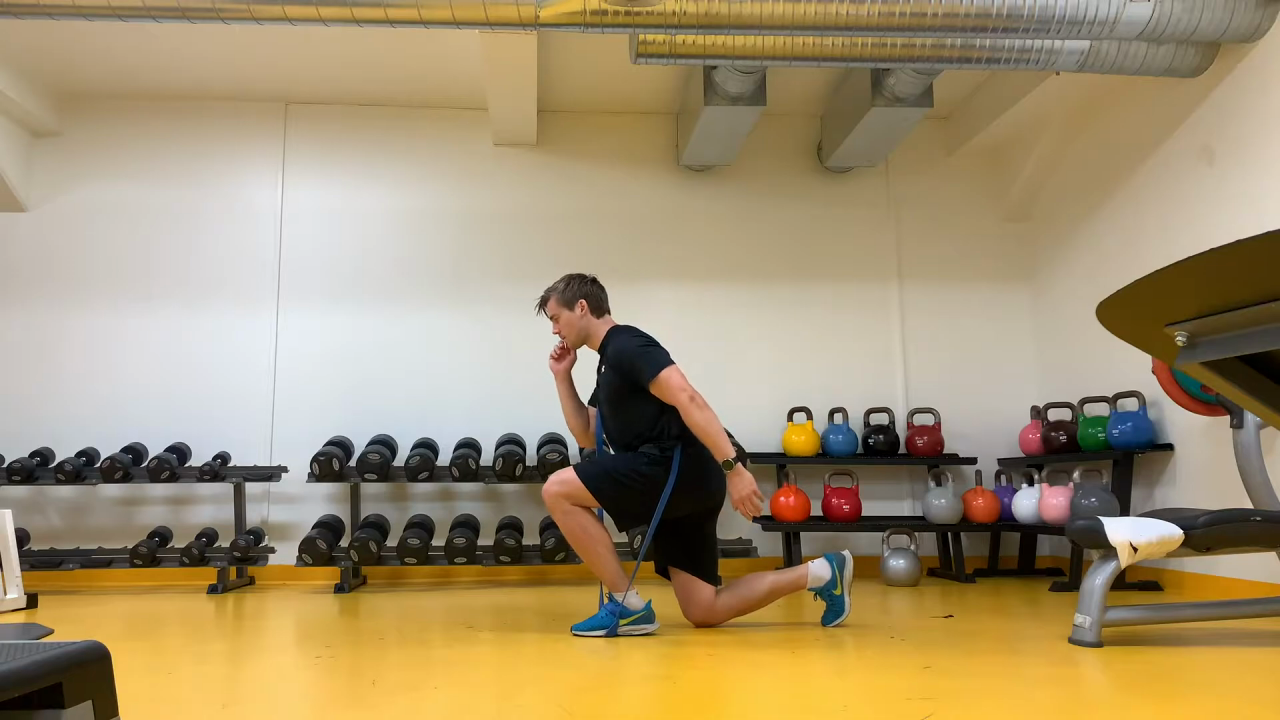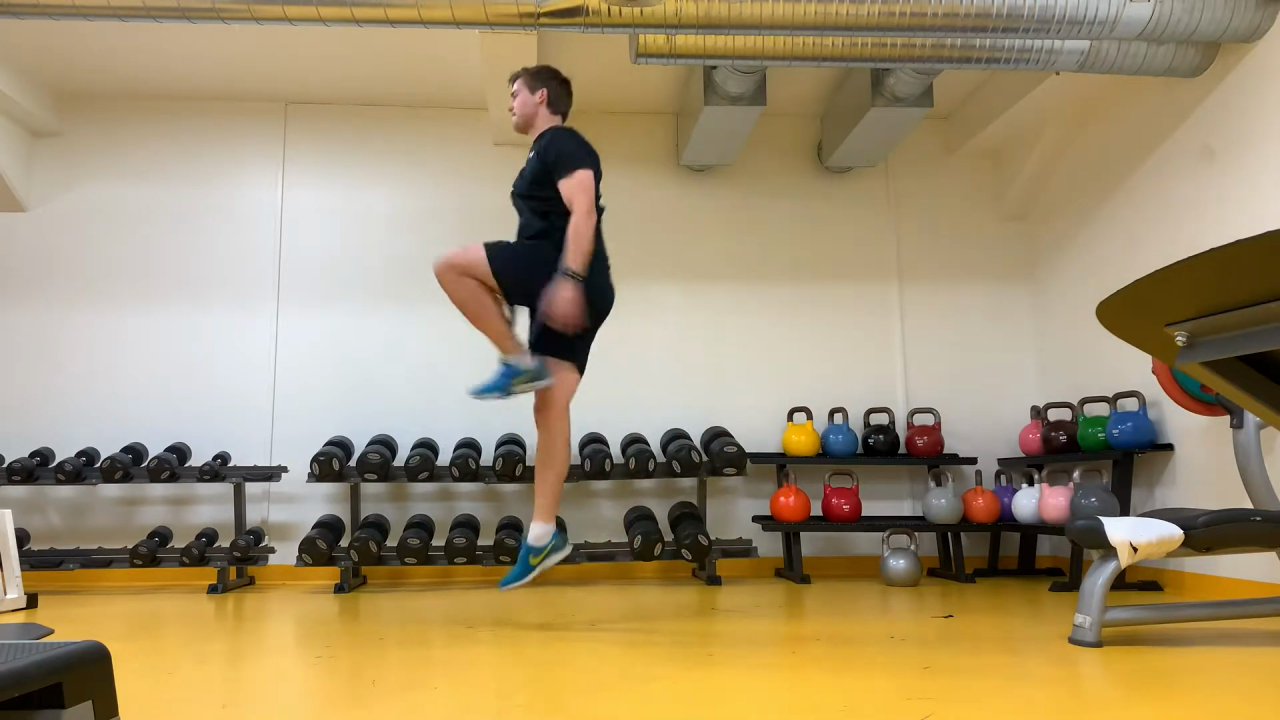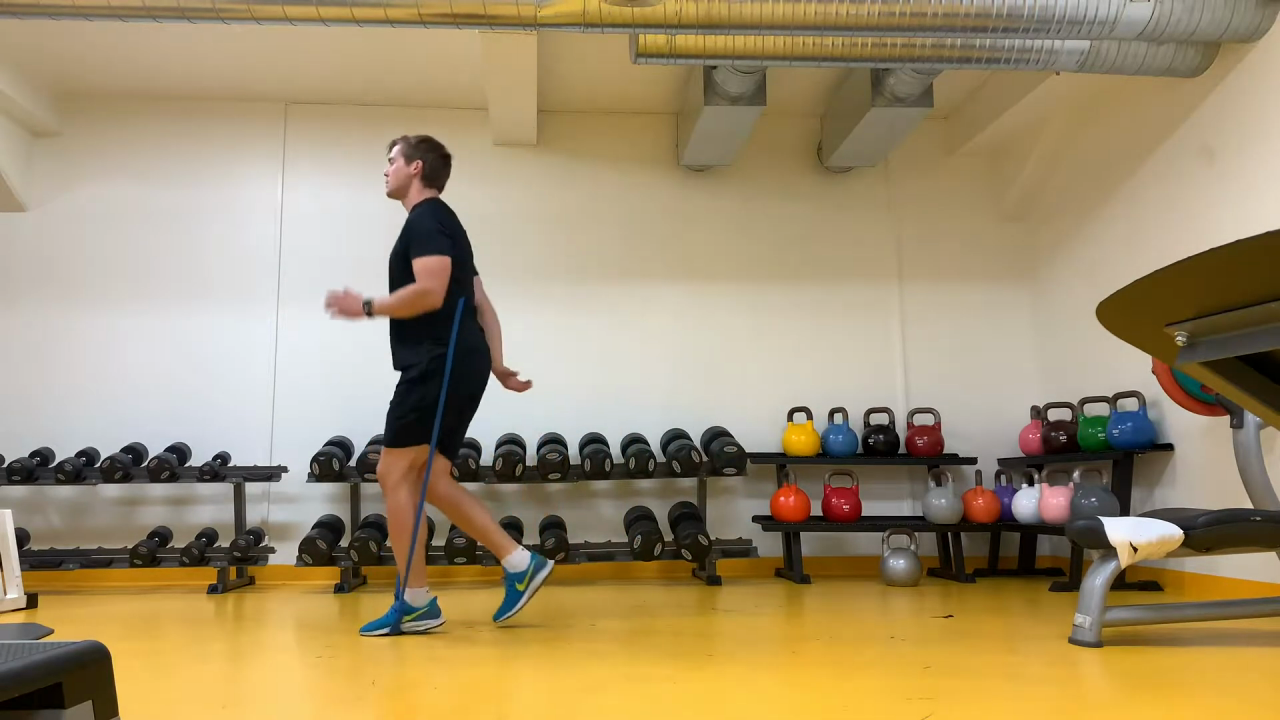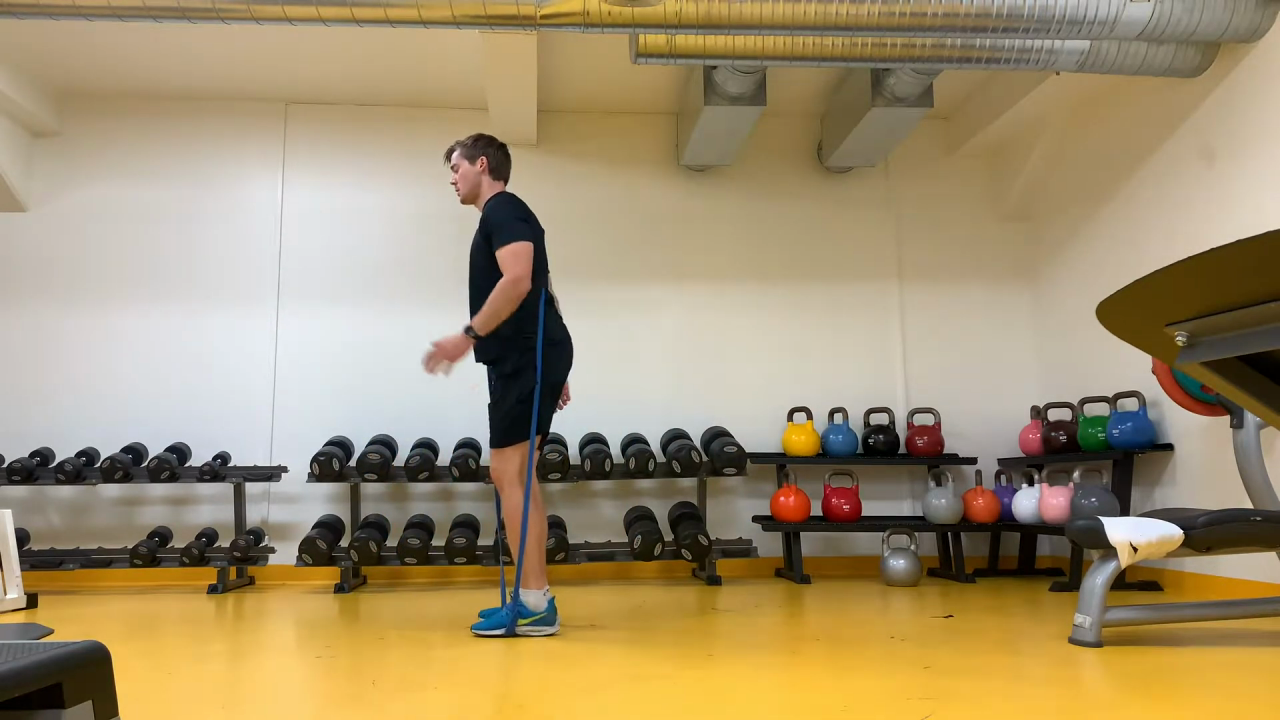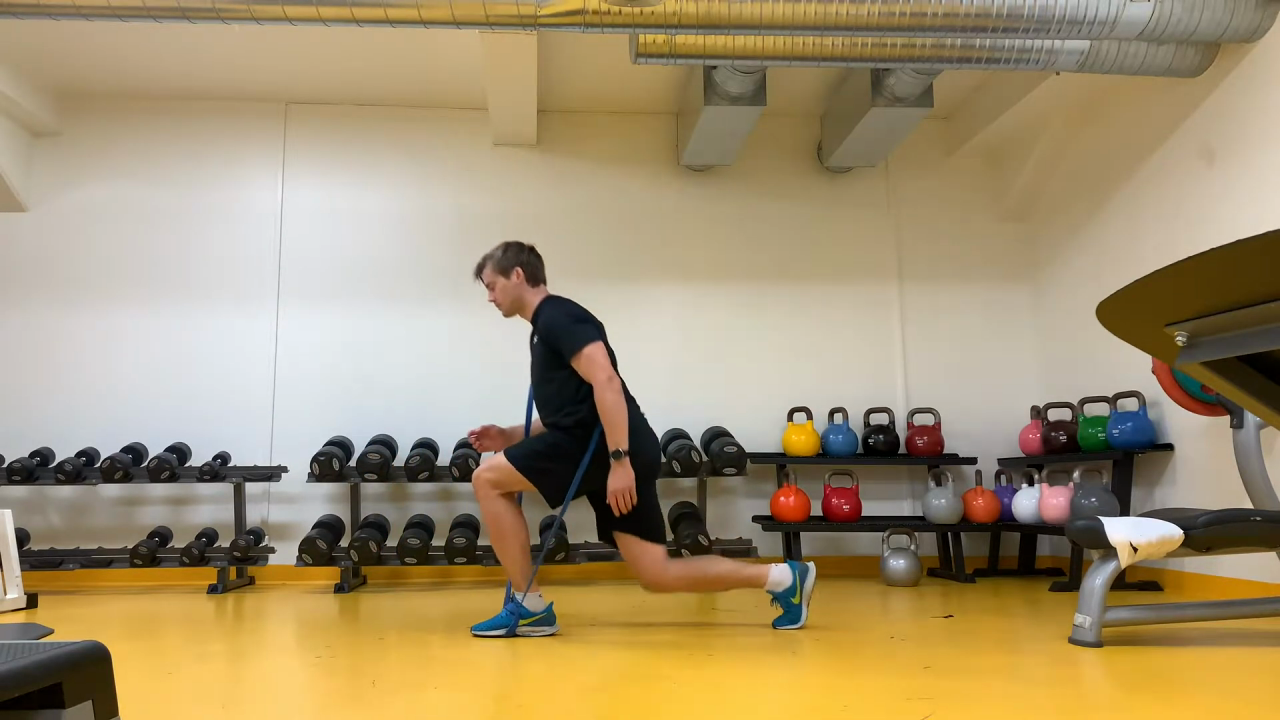
dt=1s
person 1, frame 1
left shoulder: (626, 347)
right shoulder: (610, 361)
left elbow: (688, 399)
right elbow: (586, 435)
left wrist: (733, 467)
right wrist: (563, 377)
left hip: (677, 466)
right hip: (679, 480)
left knee: (558, 490)
right knee: (704, 611)
left ankle: (628, 605)
right ankle: (823, 572)
person 1, frame 2
left shoulder: (562, 145)
right shoulder: (546, 155)
left elbow: (584, 211)
left wrist: (568, 278)
left hip: (565, 282)
right hip: (575, 291)
left knee: (450, 265)
right knee: (550, 409)
left ankle: (519, 361)
right ankle: (543, 535)
person 1, frame 3
left shoulder: (425, 219)
right shoulder: (444, 224)
left elbow: (430, 293)
right elbow: (481, 304)
left wrist: (366, 306)
right wrist: (497, 364)
left hip: (439, 365)
right hip: (457, 364)
left knee: (395, 476)
right knee: (434, 481)
left ankle: (416, 602)
right ankle: (521, 563)
person 1, frame 4
left shoulder: (503, 210)
right shoulder: (506, 216)
left elbow: (518, 282)
left wrist: (466, 336)
right wrist: (554, 376)
left hip: (528, 355)
right hip: (531, 356)
left knee: (510, 473)
right knee: (513, 474)
left ankle: (534, 604)
right ankle: (533, 597)
person 1, frame 5
left shoulder: (556, 318)
right shoulder: (551, 325)
left elbow: (605, 381)
left wrist: (618, 460)
right wrist: (511, 435)
left hip: (604, 443)
right hip: (611, 446)
left knee: (489, 479)
right knee: (657, 571)
left ankle: (529, 607)
right ankle: (785, 578)
